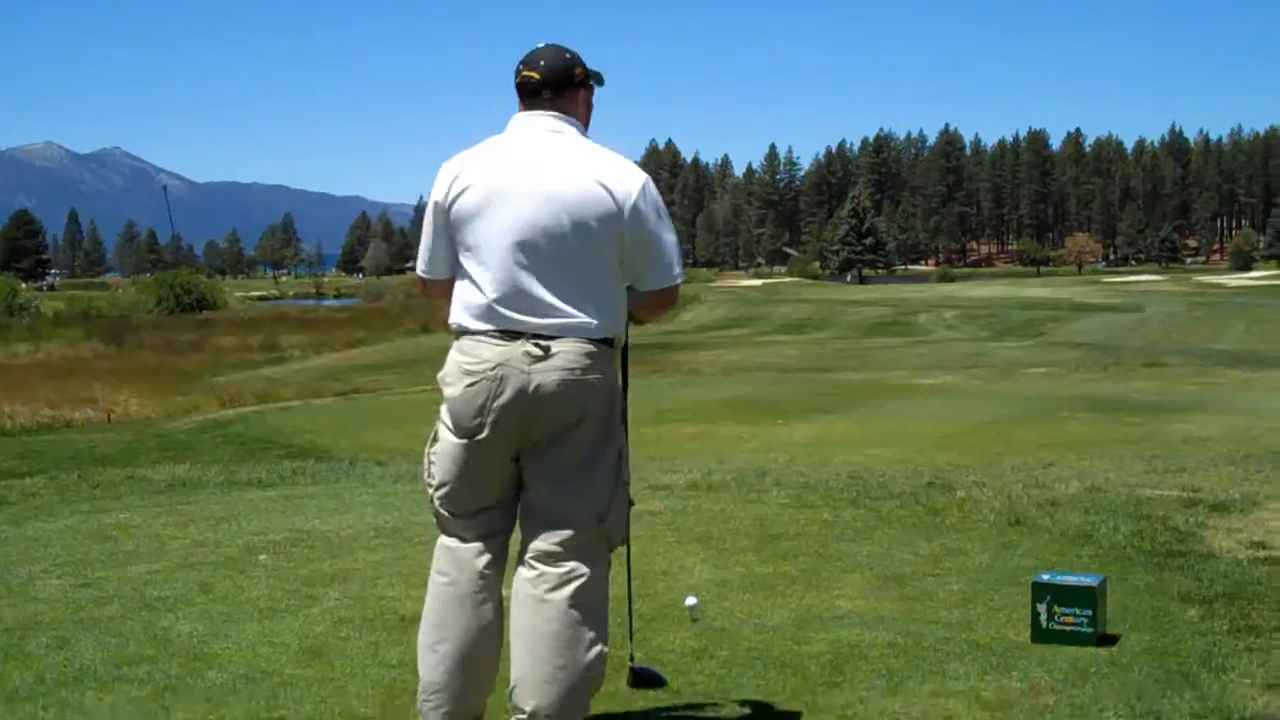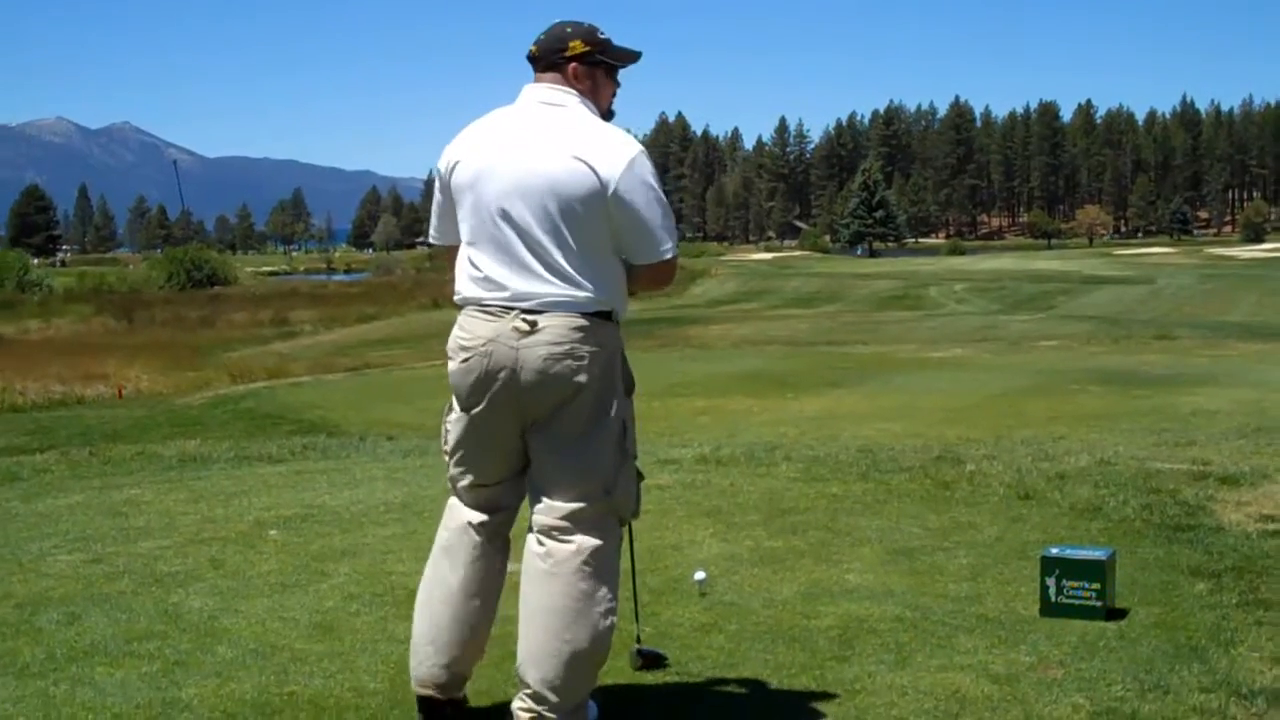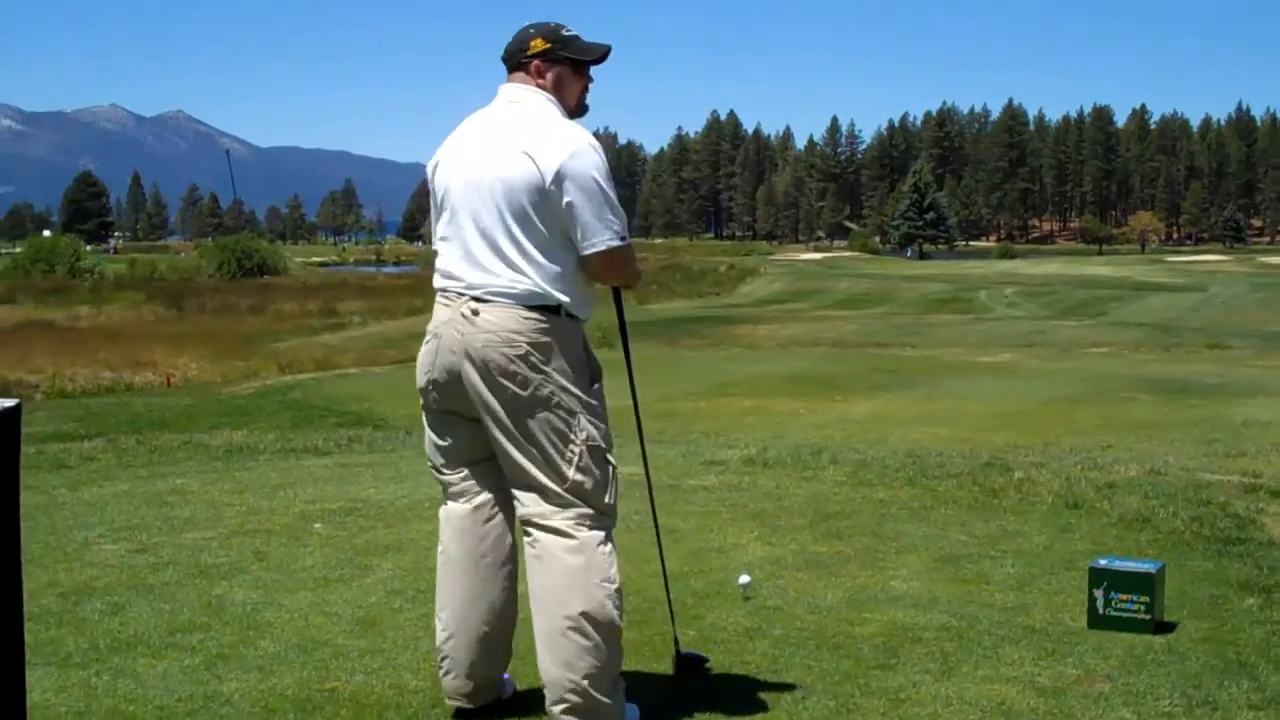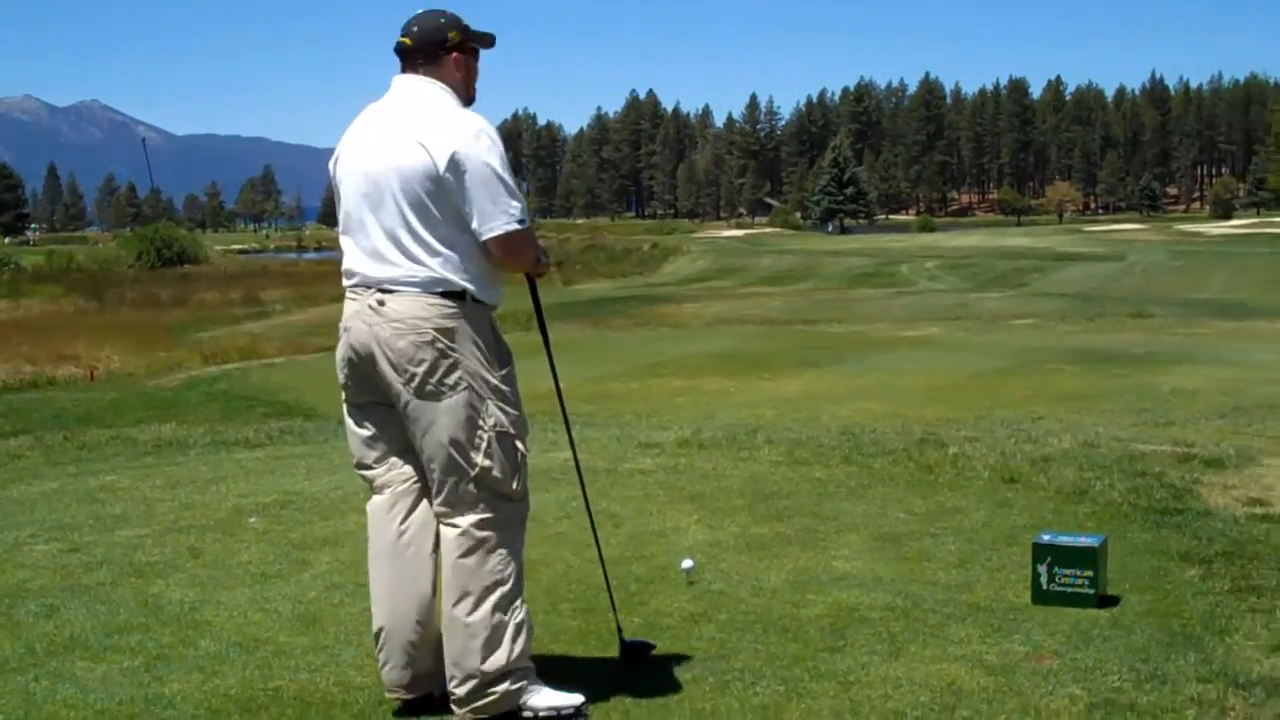
dt=0.7s
person 1, frame 1
left shoulder: (460, 170)
right shoulder: (622, 178)
left elbow: (435, 284)
right elbow: (661, 296)
left hip: (480, 366)
right hip: (575, 372)
left knee: (466, 547)
right knee: (564, 555)
person 1, frame 2
left shoulder: (466, 143)
right shoulder: (614, 150)
right elbow: (659, 269)
left hip: (479, 339)
right hip: (572, 346)
left knee: (474, 507)
right knee: (574, 525)
person 1, frame 3
left shoulder: (456, 141)
right shoulder: (567, 143)
right elbow: (611, 261)
right wrist: (628, 275)
left hip: (450, 329)
right hip: (529, 339)
left knee: (470, 506)
right knee: (567, 514)
person 1, frame 4
left shoulder: (356, 132)
right shoulder: (464, 130)
right elbow: (508, 244)
right wrist: (538, 257)
left hip: (362, 320)
right hip: (439, 326)
left knee: (395, 496)
right knee: (479, 504)
